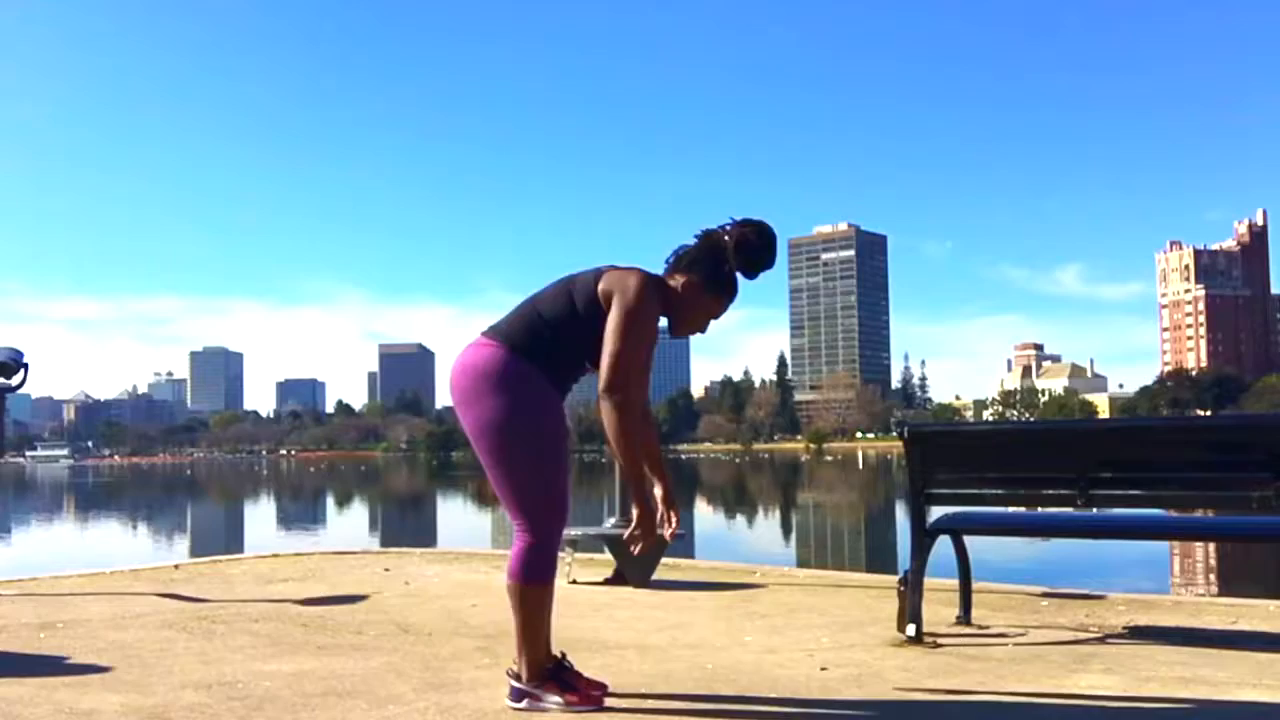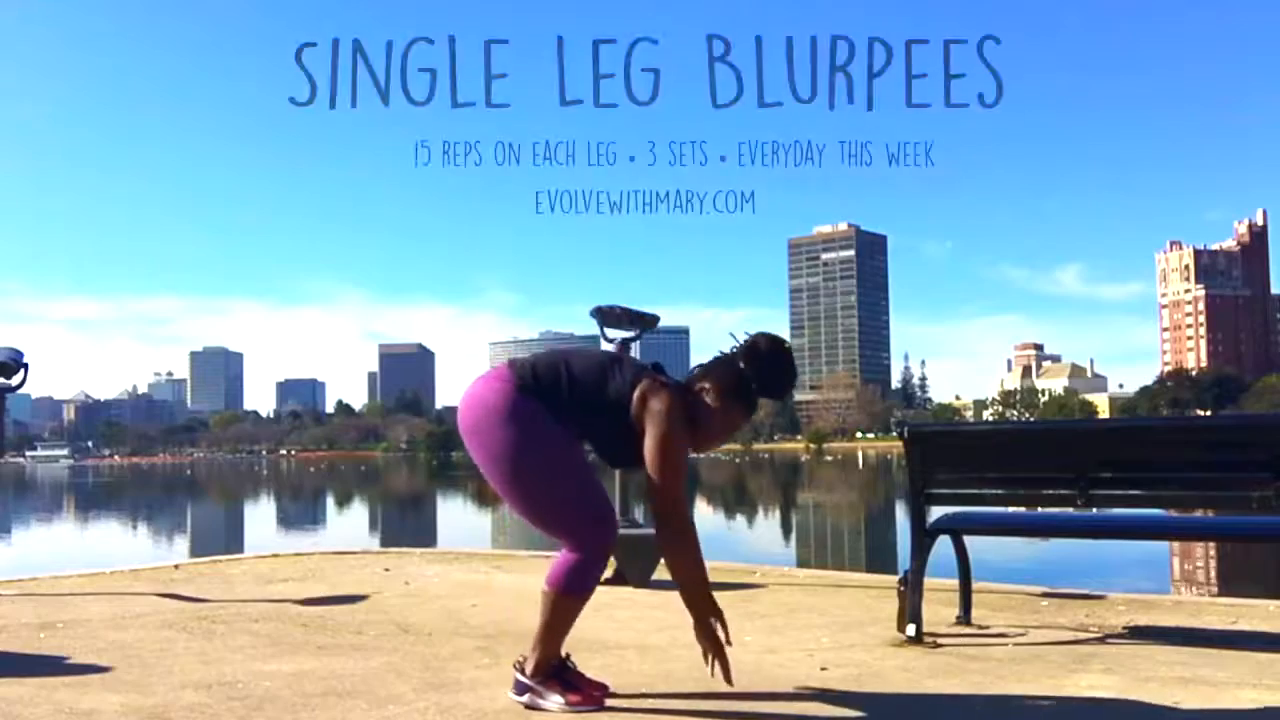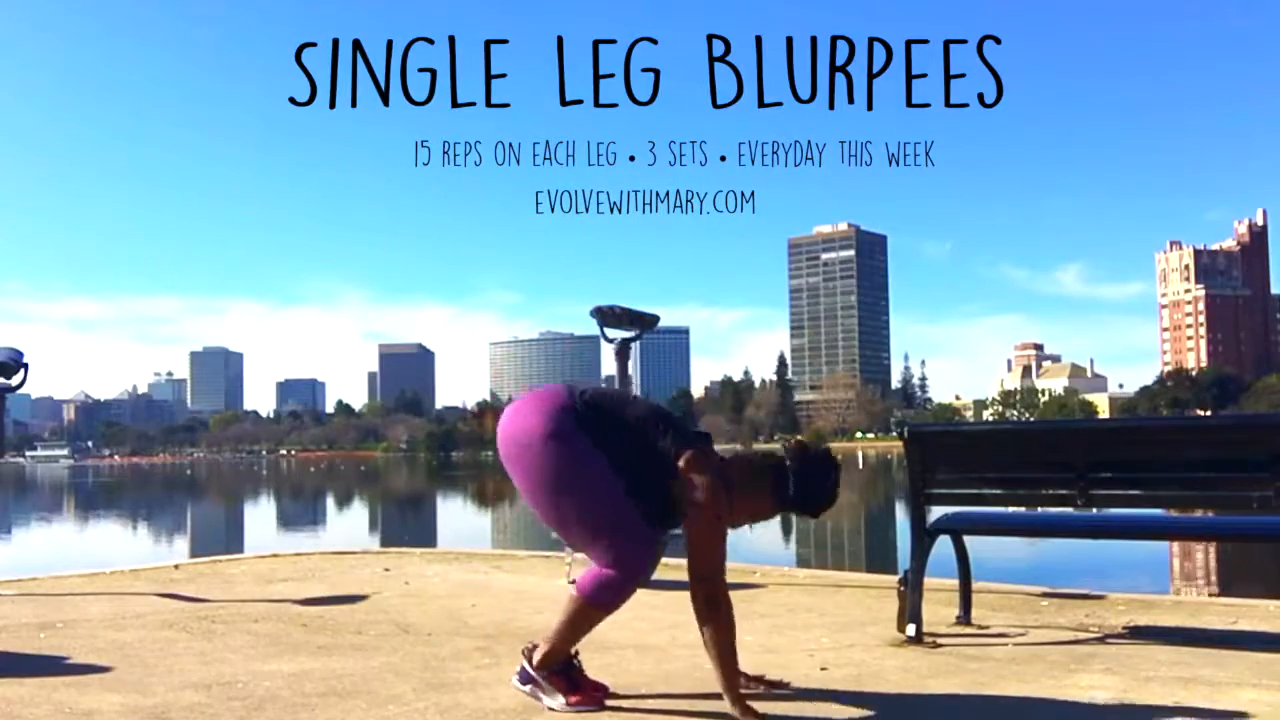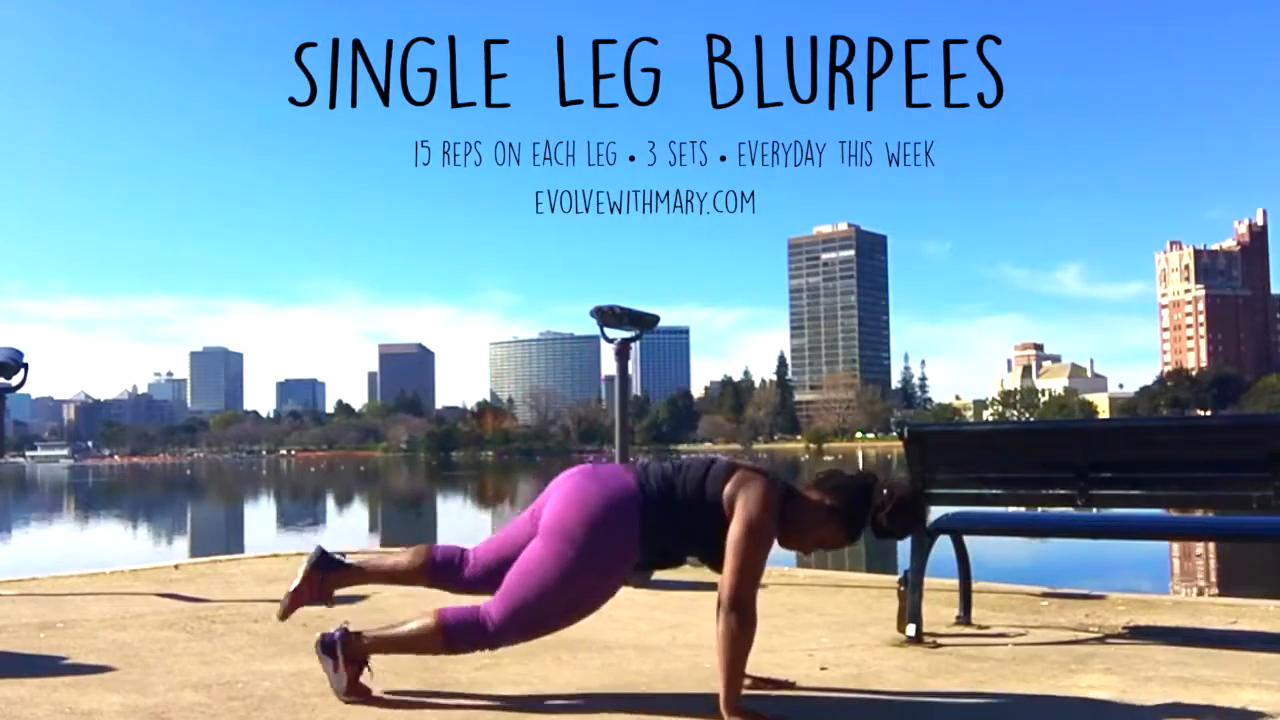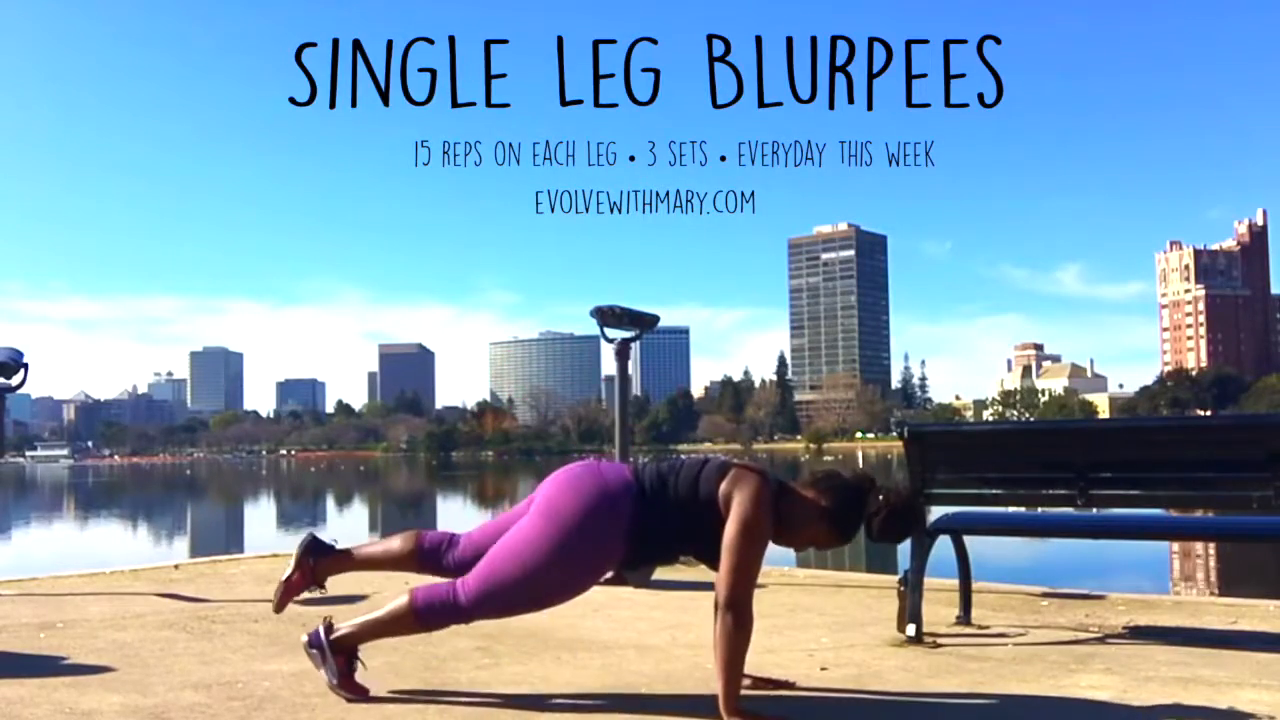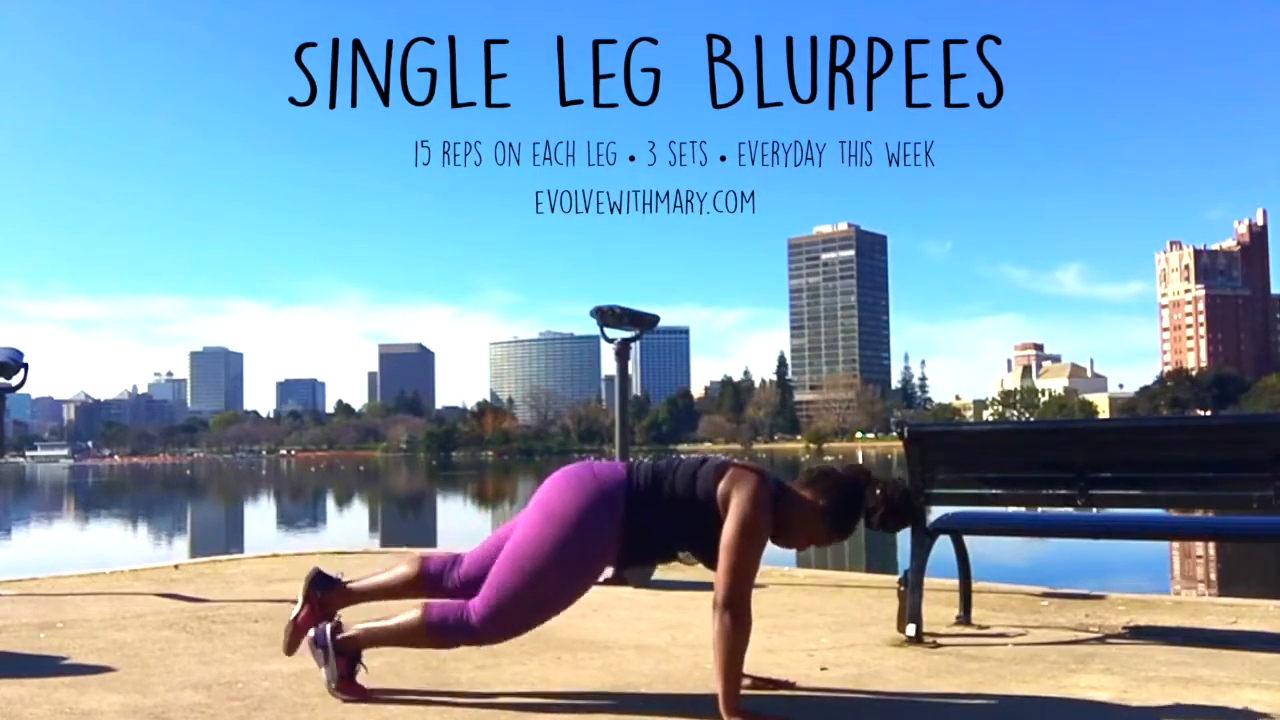
dt=0.4s
person 1, frame 1
left shoulder: (644, 308)
right shoulder: (640, 294)
left elbow: (633, 407)
right elbow: (612, 393)
left wrist: (657, 483)
right wrist: (639, 491)
left hip: (522, 382)
right hip: (496, 376)
left knee: (546, 522)
right knee: (539, 526)
left ankle: (542, 663)
right ankle: (528, 679)
person 1, frame 2
left shoulder: (669, 411)
right shoulder: (666, 409)
left elbow: (673, 522)
right elbow: (672, 525)
left wrist: (706, 609)
right wrist: (704, 616)
left hip: (511, 410)
right hip: (499, 409)
left knee: (595, 533)
right knee: (593, 537)
left ankle: (548, 661)
right ankle: (535, 672)
person 1, frame 3
left shoulder: (699, 491)
right shoulder: (705, 486)
left elbow: (710, 590)
right elbow: (708, 595)
left wrist: (731, 673)
left hip: (554, 426)
right hip: (538, 425)
left knee: (618, 555)
right knee: (626, 561)
left ankle: (553, 658)
right ankle: (542, 664)
person 1, frame 4
left shoulder: (755, 501)
right shoulder: (765, 502)
left elbow: (731, 598)
right elbow: (736, 605)
left hip: (587, 495)
right hip: (599, 523)
left knee: (469, 569)
right knee: (497, 622)
left ankle: (331, 572)
right ankle: (350, 643)
person 1, frame 5
left shoulder: (753, 498)
right shoulder: (759, 501)
left elbow: (729, 598)
right elbow: (731, 604)
left hip: (586, 493)
right hip: (590, 519)
left knee: (460, 552)
right knee: (470, 595)
left ankle: (327, 558)
right ankle: (337, 637)
person 1, frame 6
left shoulder: (757, 499)
right shoulder: (757, 501)
left elbow: (730, 602)
right elbow: (730, 606)
left hip: (584, 498)
right hip: (588, 512)
left knee: (459, 575)
right knee: (483, 618)
left ankle: (329, 592)
right ankle: (341, 639)
